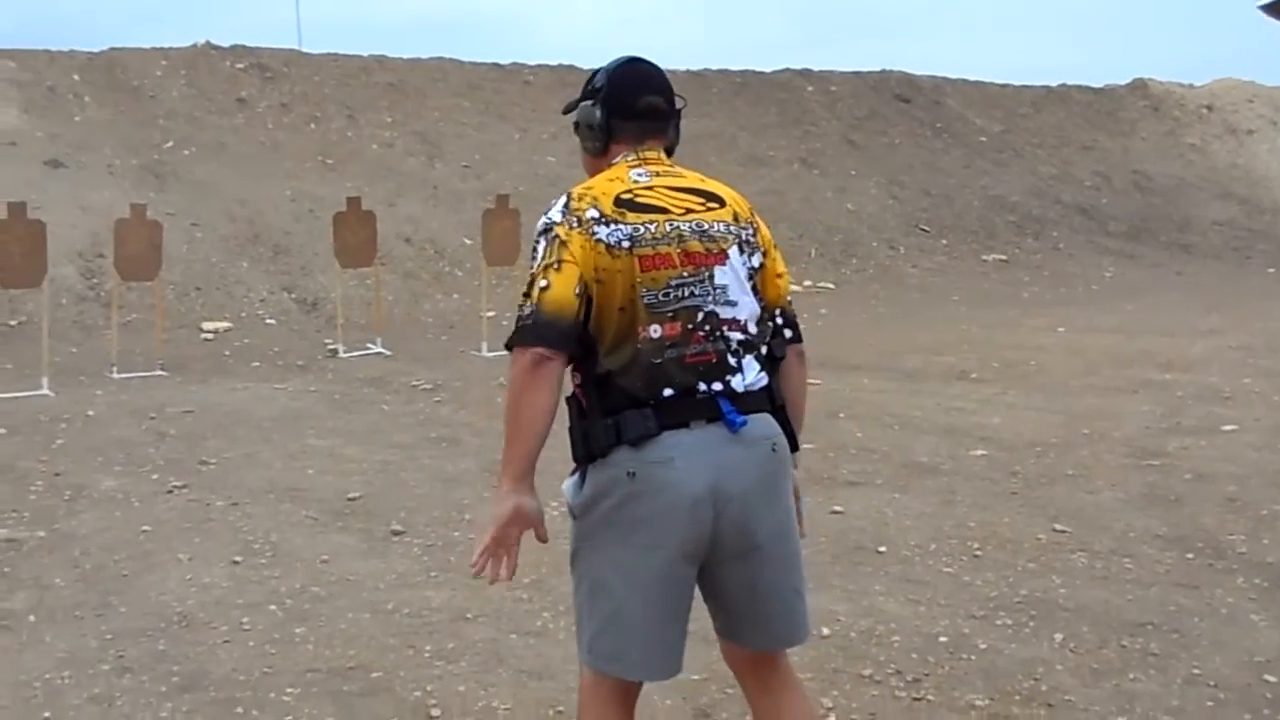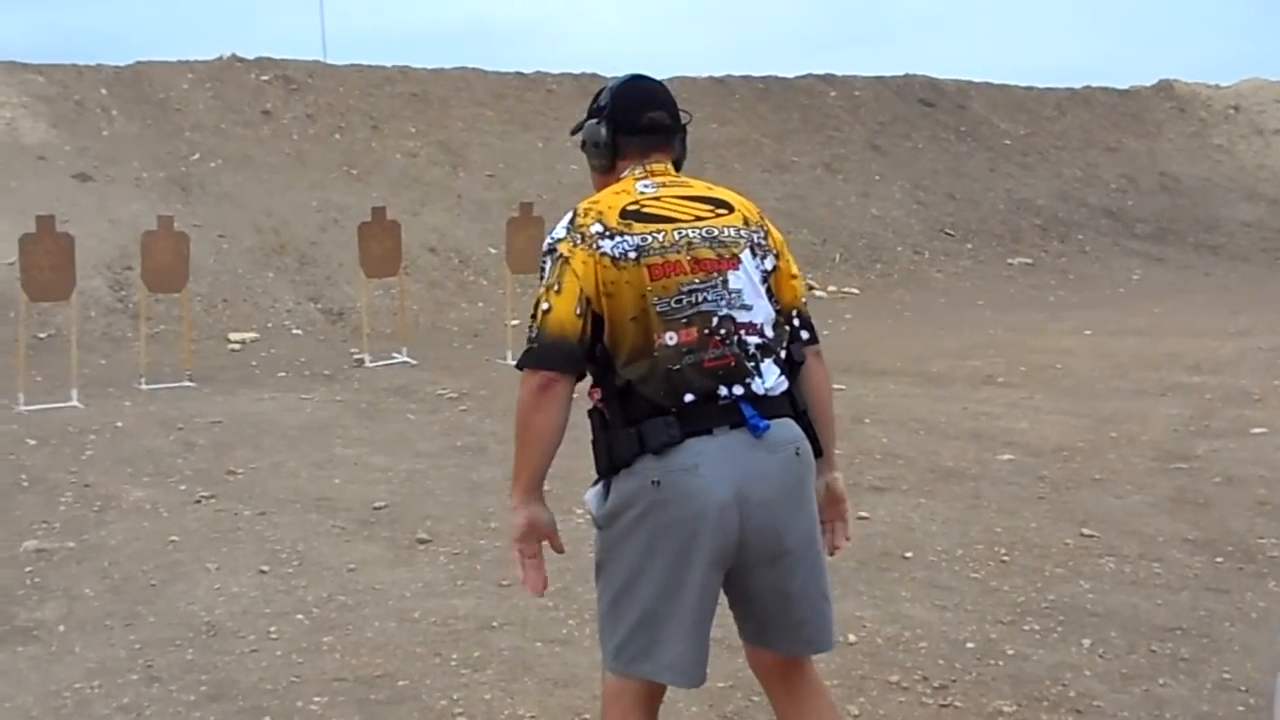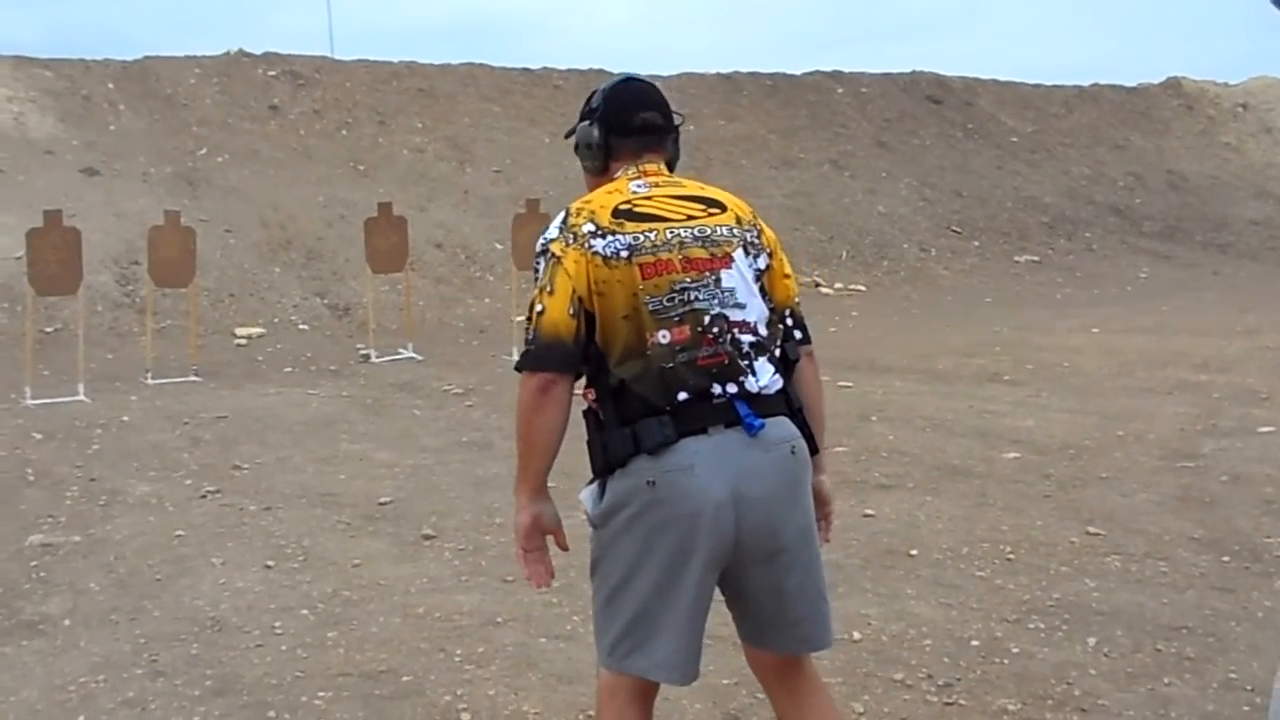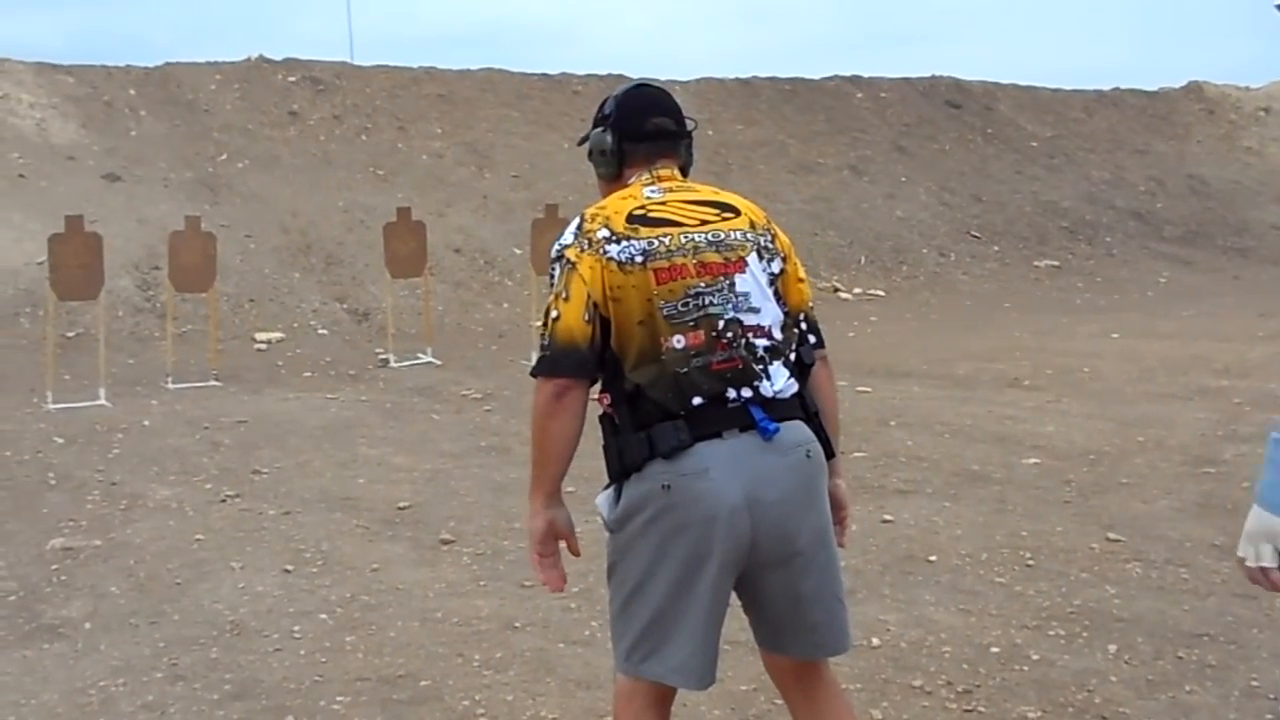
dt=0.5s
person 1, frame 1
left shoulder: (580, 215)
right shoulder: (733, 208)
left elbow: (539, 355)
right elbow: (787, 346)
left wrist: (516, 487)
right wrist: (785, 455)
left hip: (644, 468)
right hip: (751, 450)
right knee: (762, 658)
person 1, frame 2
left shoulder: (588, 230)
right shoulder: (745, 215)
left elbow: (549, 375)
right elbow: (805, 351)
left wrist: (527, 497)
right wrist: (825, 466)
left hip: (669, 476)
right hip: (776, 457)
right knee: (786, 663)
person 1, frame 3
left shoulder: (581, 230)
right shoulder: (738, 215)
left elbow: (547, 375)
right elbow: (798, 352)
left wrist: (531, 493)
right wrist: (813, 464)
left hip: (664, 474)
right hip: (771, 456)
right knee: (786, 661)
person 1, frame 4
left shoulder: (596, 236)
right shoulder: (751, 219)
left elbow: (562, 381)
right elbow: (812, 356)
left wrist: (545, 499)
right wrist: (829, 469)
left hip: (680, 479)
right hip: (786, 459)
right knee: (804, 666)
